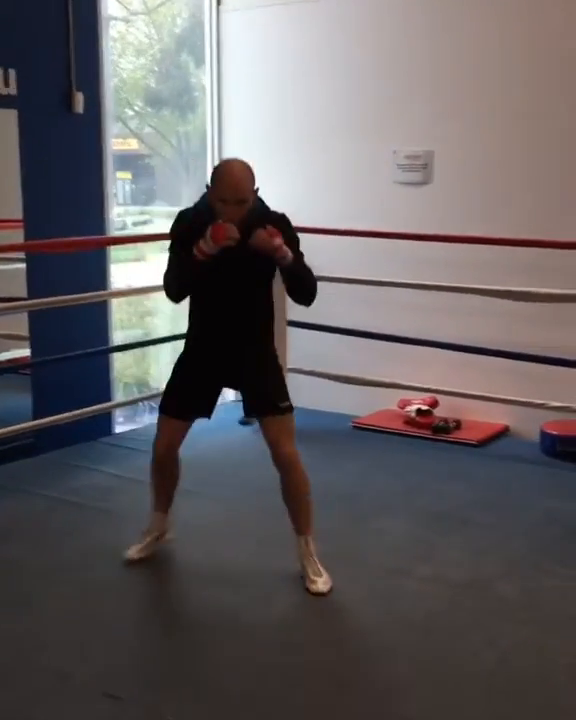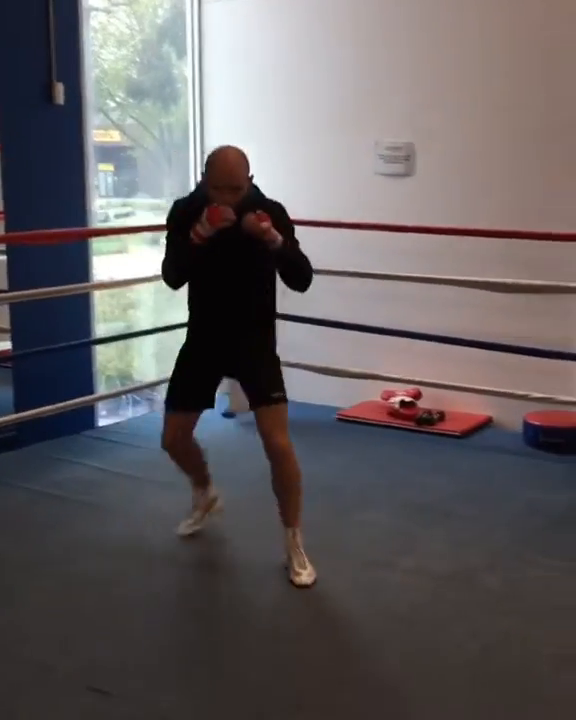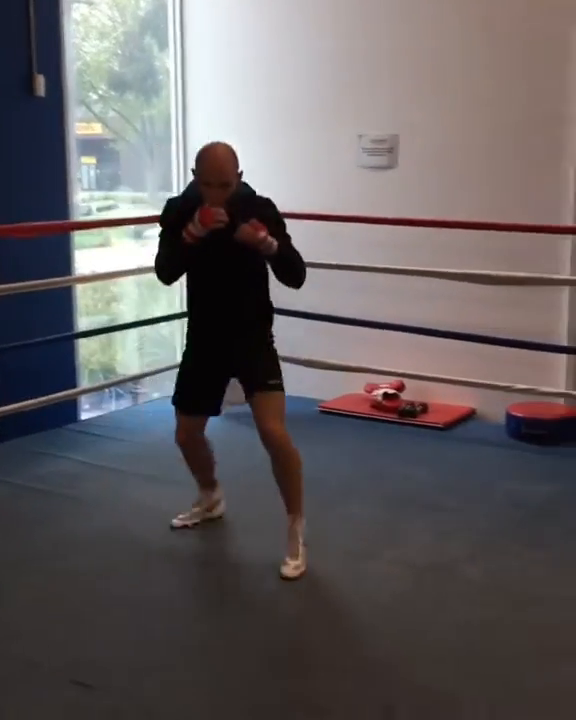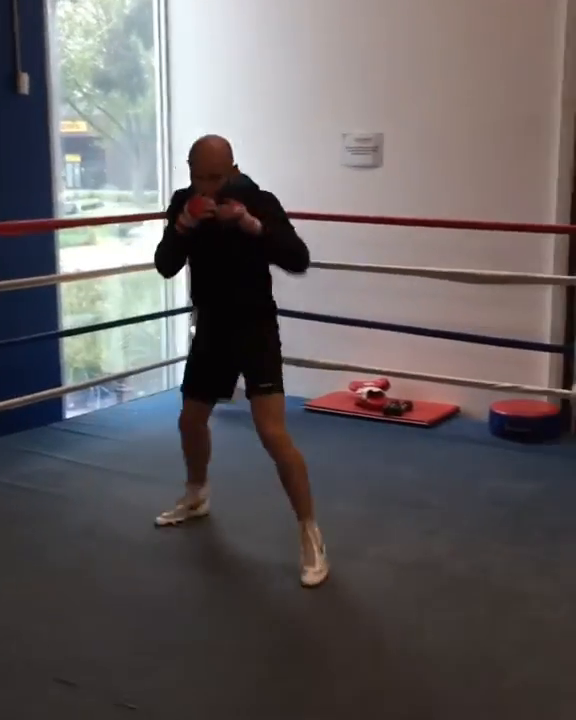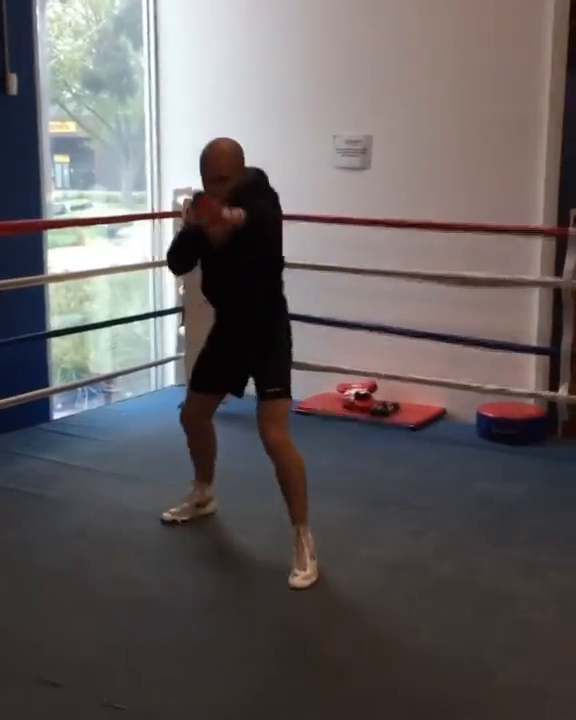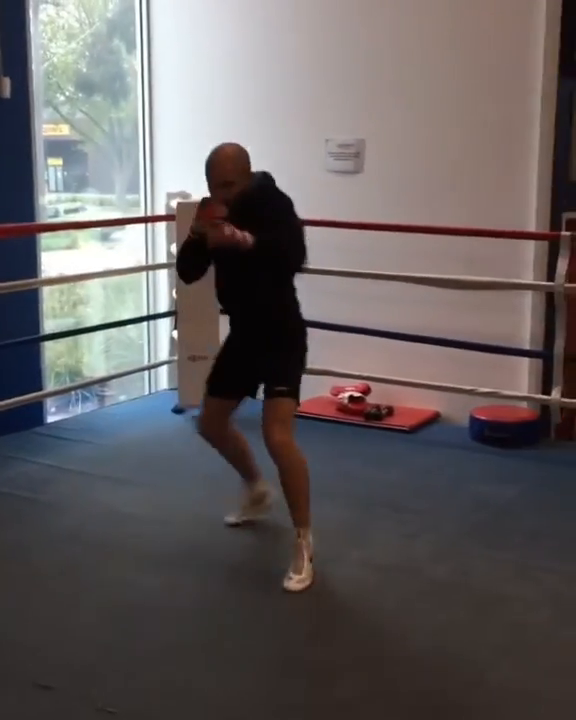
dt=0.1s
person 1, frame 1
left shoulder: (274, 225)
right shoulder: (190, 223)
left elbow: (306, 294)
right elbow: (175, 290)
left wrist: (283, 254)
right wrist: (200, 254)
left hip: (256, 351)
right hip: (201, 350)
left knee: (285, 454)
right knee: (164, 447)
left ankle: (307, 553)
right ankle: (159, 523)
person 1, frame 2
left shoulder: (270, 213)
right shoulder: (185, 212)
left elbow: (300, 280)
right elbow: (172, 277)
left wrist: (276, 242)
right wrist: (195, 239)
left hip: (255, 340)
right hip: (202, 338)
left knee: (278, 445)
right knee: (174, 439)
left ankle: (294, 544)
right ankle: (206, 496)
person 1, frame 3
left shoulder: (260, 210)
right shoulder: (180, 209)
left elbow: (296, 276)
right elbow: (166, 273)
left wrist: (270, 246)
right wrist: (187, 238)
left hip: (252, 335)
right hip: (203, 337)
left knee: (274, 433)
right knee: (187, 435)
left ankle: (296, 533)
right ankle: (210, 497)
person 1, frame 4
left shoulder: (259, 203)
right shoulder: (184, 202)
left elbow: (298, 260)
right elbow: (166, 267)
left wrist: (252, 225)
right wrist: (180, 230)
left hip: (257, 330)
right hip: (211, 330)
left knee: (273, 435)
right knee: (190, 422)
left ankle: (311, 537)
right ankle: (195, 496)
person 1, frame 5
left shoulder: (260, 198)
right shoulder: (204, 204)
left elbow: (268, 227)
right elbow: (179, 265)
left wrist: (234, 219)
right wrist: (191, 228)
left hip: (268, 332)
right hip: (227, 328)
left knee: (274, 438)
right knee: (193, 415)
left ankle: (303, 541)
right ankle: (202, 493)
person 1, frame 6
left shoulder: (273, 205)
right shoulder: (214, 212)
left elbow: (295, 255)
right elbow: (187, 273)
left wrist: (245, 241)
right wrist: (198, 237)
left hip: (281, 335)
right hip: (242, 332)
left knee: (279, 438)
right knee: (212, 423)
left ankle: (303, 544)
right ankle: (256, 490)
